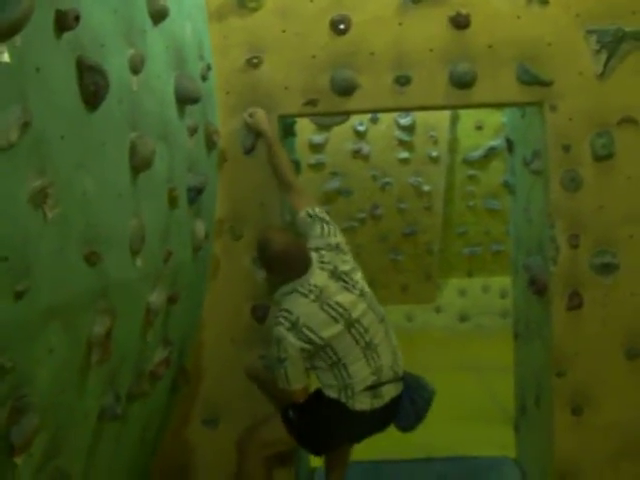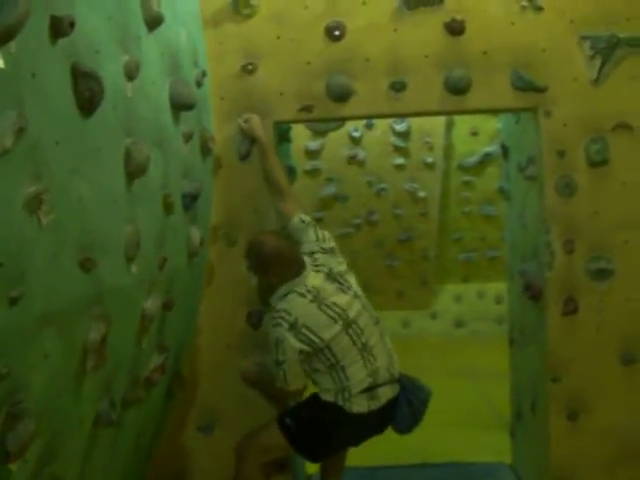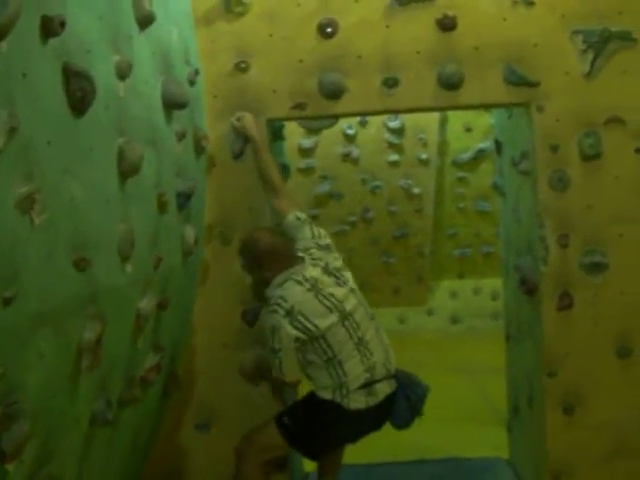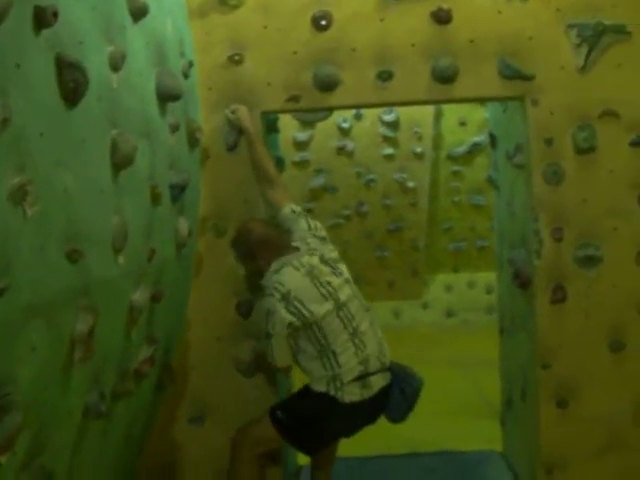
dt=0.1s
person 1, frame 1
left shoulder: (289, 321)
right shoulder: (331, 251)
left elbow: (294, 394)
right elbow: (294, 190)
left wrist: (258, 374)
right wrist: (268, 133)
left hip: (355, 409)
right hip: (392, 394)
left knee: (251, 444)
person 1, frame 2
left shoulder: (287, 320)
right shoulder: (323, 255)
left elbow: (290, 391)
right elbow: (285, 198)
left wrist: (255, 378)
right wrist: (263, 140)
left hip: (353, 410)
right hip: (386, 396)
left knee: (250, 450)
person 1, frame 3
left shoulder: (282, 309)
right shoulder: (318, 252)
left elbow: (285, 378)
right elbow: (279, 196)
left wrist: (254, 370)
right wrist: (256, 137)
left hip: (351, 407)
right hip: (384, 392)
left knee: (250, 449)
right knee: (330, 419)
person 1, frame 4
left shoulder: (278, 294)
right shoulder: (314, 243)
left elbow: (278, 363)
right elbow: (273, 188)
left wrist: (254, 360)
right wrist: (250, 131)
left hip: (346, 400)
right hip: (378, 385)
left knee: (246, 442)
right knee: (325, 409)
